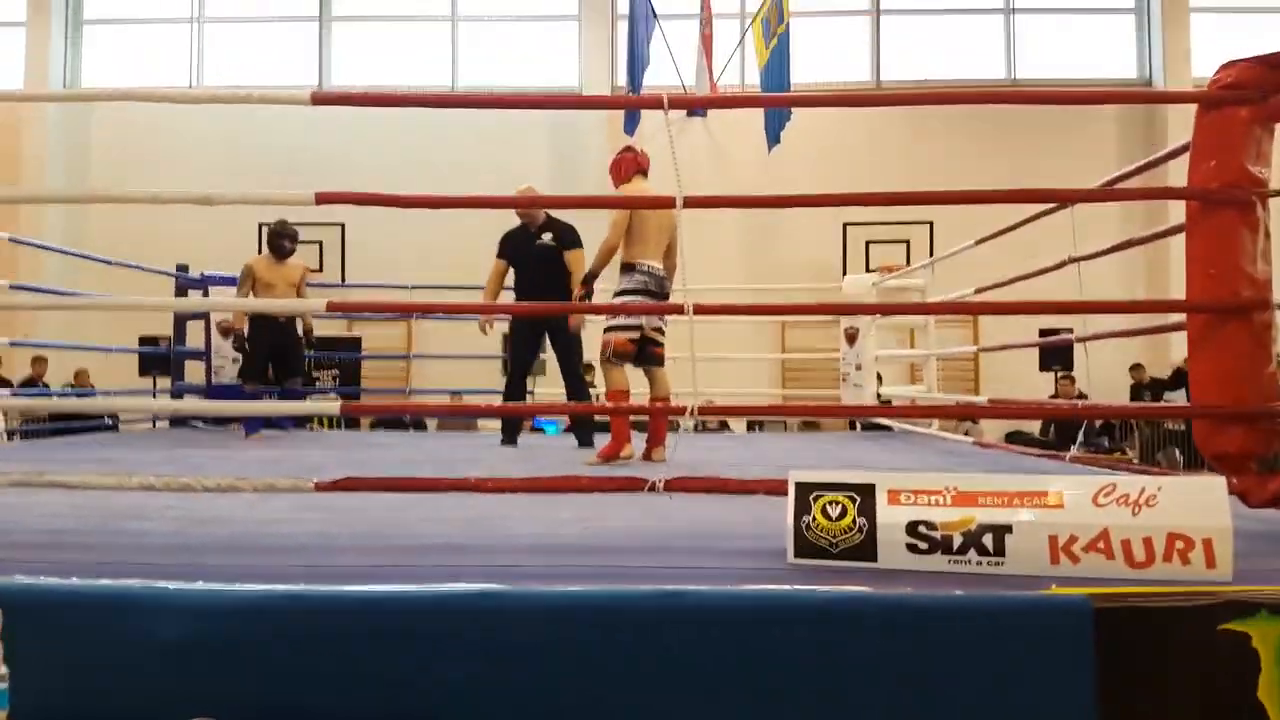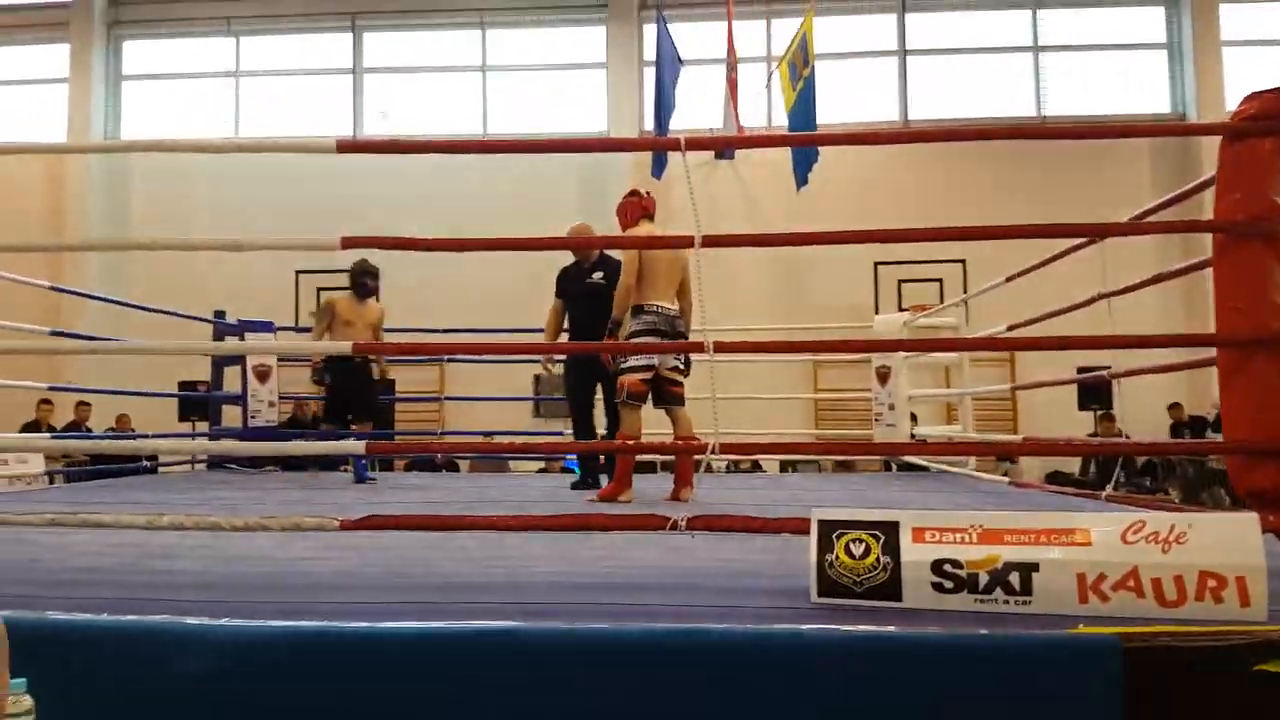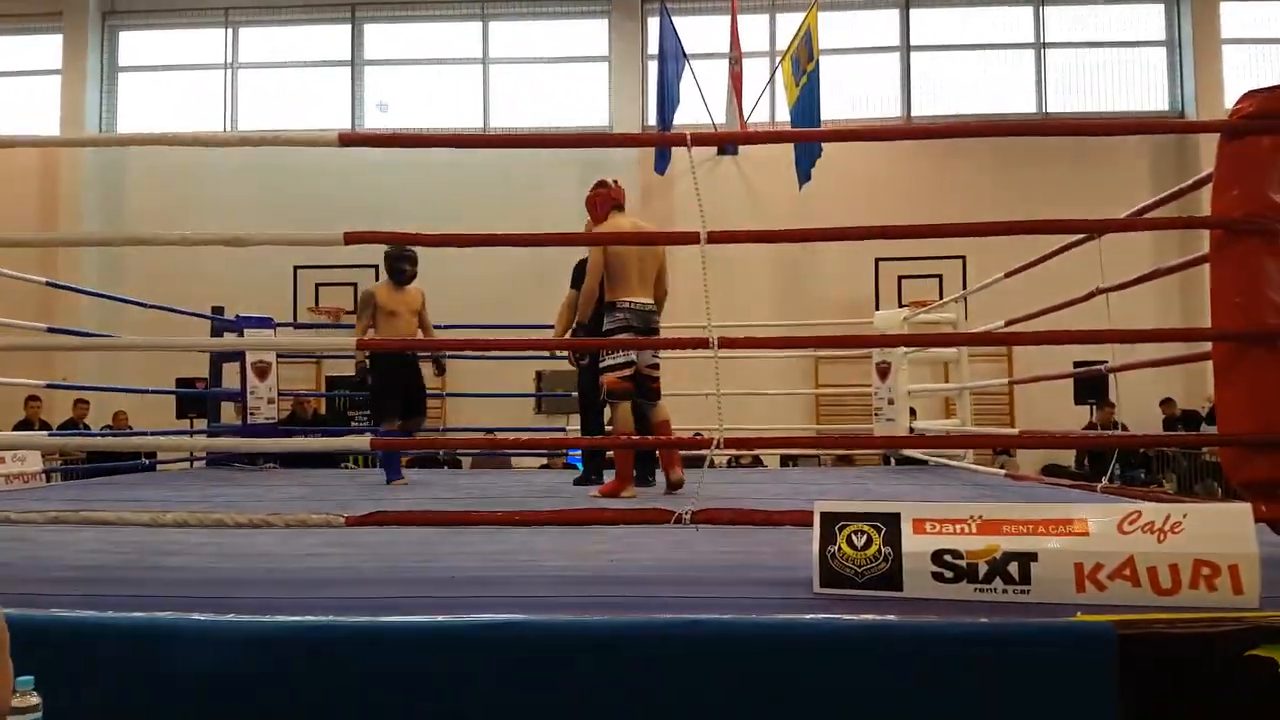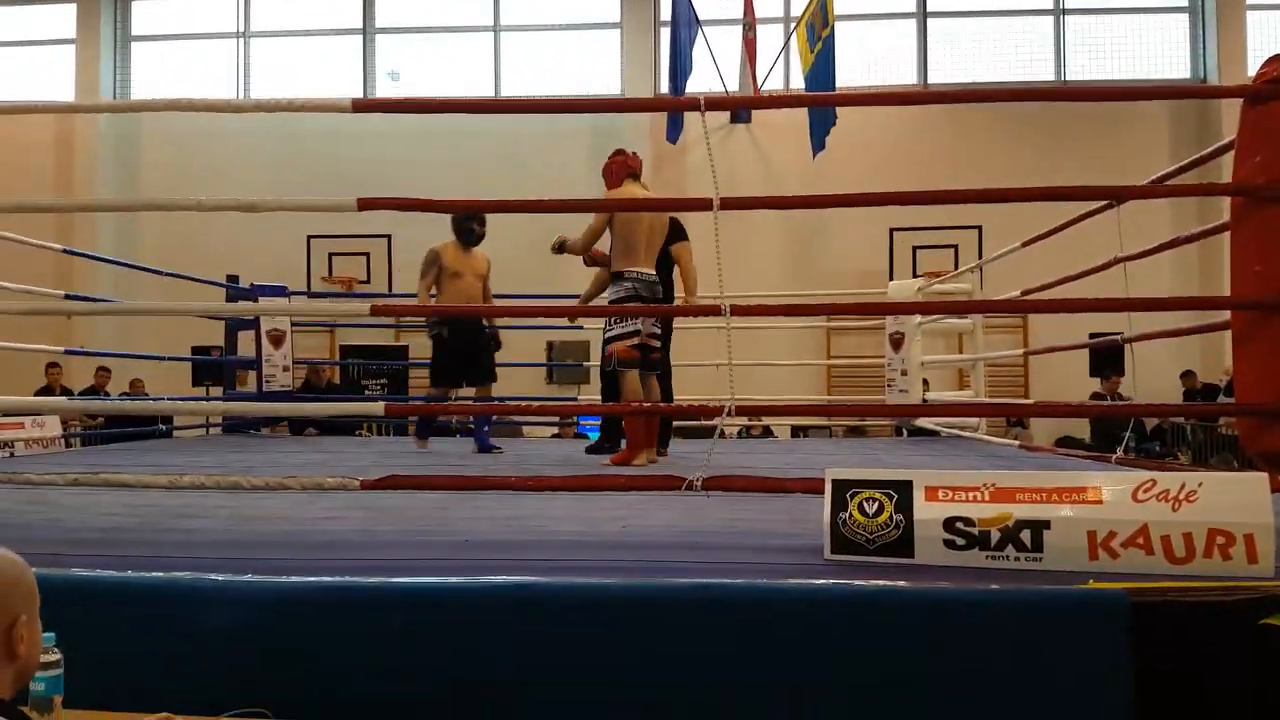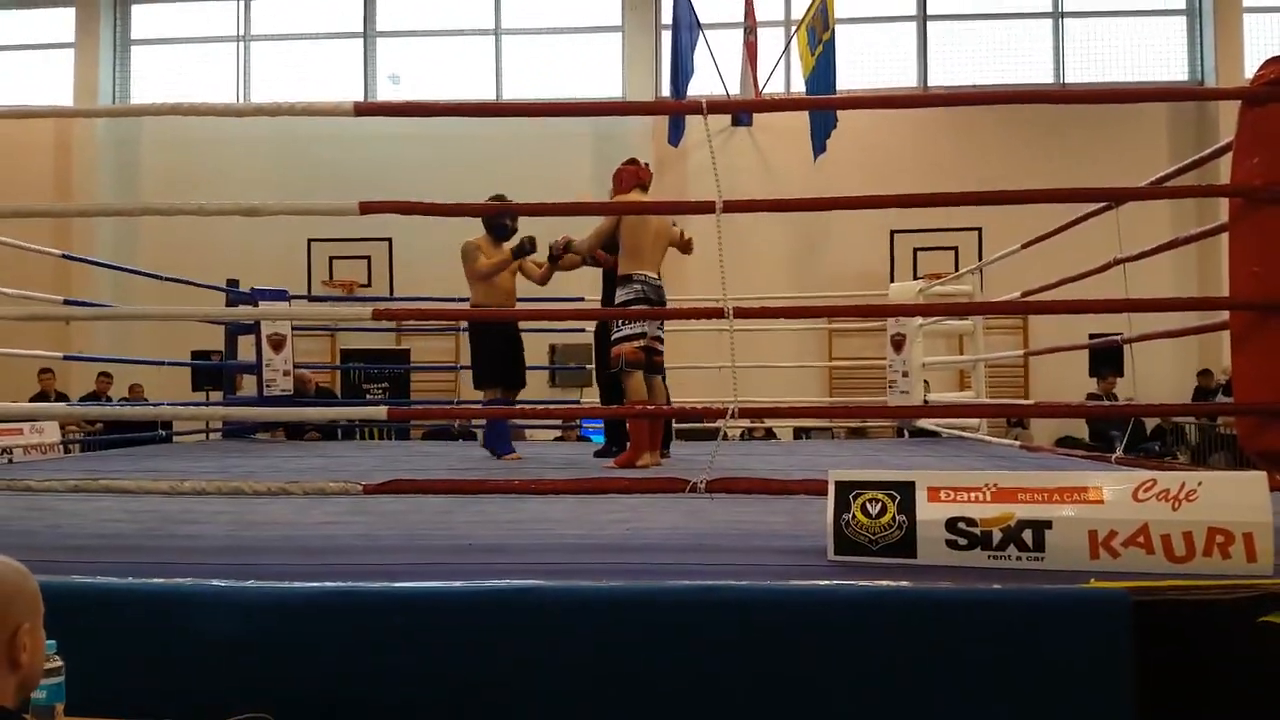
dt=0.5s
person 1, frame 1
left shoulder: (628, 192)
right shoulder: (666, 203)
left elbow: (613, 241)
left wrist: (588, 279)
left hip: (635, 279)
right hip: (659, 282)
left knee: (613, 360)
right knee: (655, 365)
left ankle: (620, 441)
right ankle: (657, 444)
person 1, frame 2
left shoulder: (634, 236)
right shoulder: (676, 245)
left elbow: (627, 285)
left wrist: (613, 328)
right wrist: (683, 340)
left hip: (645, 321)
right hip: (673, 324)
left knee: (630, 404)
right knee: (676, 406)
left ankle: (622, 485)
right ankle: (684, 484)
person 1, frame 3
left shoulder: (603, 231)
right shoulder: (652, 233)
left elbow: (591, 285)
left wrist: (580, 328)
left hip: (619, 316)
right hip: (649, 316)
left knee: (619, 399)
right knee: (652, 398)
left ankle: (624, 481)
right ankle: (673, 467)
person 1, frame 4
left shoulder: (617, 198)
left elbow: (585, 244)
left wrist: (562, 244)
left hip: (627, 287)
right hip: (651, 285)
left knee: (626, 367)
right knee: (647, 370)
left ankle: (636, 449)
right ankle: (649, 446)
person 1, frame 5
left shoulder: (623, 203)
right shoulder: (663, 216)
left elbow: (590, 246)
left wrist: (567, 245)
left hip: (632, 289)
right hip: (655, 289)
left knee: (631, 368)
right knee: (652, 371)
left ankle: (639, 450)
right ankle: (654, 448)
person 2, frame 1
left shoulder: (563, 231)
right shoulder: (511, 238)
left elbow: (577, 271)
right elbow: (497, 276)
left hip: (560, 313)
right hip: (525, 313)
left knee: (573, 372)
right knee: (516, 372)
left ankle: (584, 432)
right ankle: (510, 431)
person 2, frame 2
left shoulder: (615, 269)
right shoulder: (566, 274)
right elbow: (557, 313)
right hip: (578, 352)
left knee: (614, 413)
right knee: (579, 413)
left ankle: (615, 472)
right ankle: (589, 474)
person 2, frame 3
right shoulder: (583, 266)
right elbow: (570, 305)
right wrist: (558, 335)
right knee: (589, 406)
left ankle: (646, 470)
right ankle: (592, 470)
person 2, frame 4
left shoulder: (668, 225)
left elbow: (685, 261)
right elbow: (606, 270)
left wrist: (690, 293)
right wrist: (584, 299)
left knee: (657, 374)
right knee: (610, 373)
left ankle: (660, 440)
right ankle: (609, 437)
person 2, frame 5
right shoulder: (609, 232)
right elbow: (583, 257)
right wrist: (556, 261)
right knee: (608, 378)
left ankle: (661, 442)
right ankle: (615, 440)
person 3, frame 1
left shoulder: (299, 268)
right shoulder: (253, 266)
left elbow: (303, 298)
right elbow: (240, 299)
left wrist: (308, 327)
right wrist: (238, 331)
left hip: (288, 325)
right hip: (262, 325)
left knee: (295, 377)
right knee: (254, 378)
right ankle: (252, 426)
person 3, frame 2
left shoulder: (377, 309)
right shoulder: (333, 303)
left elbow: (378, 341)
right elbow: (317, 334)
left wrist: (382, 369)
right wrist: (318, 365)
left hip: (363, 365)
right hip: (338, 363)
left knee: (365, 420)
right knee: (334, 419)
left ankle: (361, 470)
person 3, frame 3
left shoulder: (418, 294)
right shoulder: (373, 293)
left elbow: (426, 327)
right elbow: (360, 331)
left wrist: (437, 354)
right wrist: (360, 362)
left hip: (410, 358)
right hip: (385, 358)
left knee: (417, 416)
right knee: (390, 418)
left ankle: (387, 455)
right ankle: (393, 472)
person 3, frame 4
left shoulder: (484, 260)
right shoulder: (438, 254)
right elbow: (423, 291)
left wrist: (492, 327)
right wrist: (433, 320)
left hip: (476, 324)
right hip: (448, 324)
left knee: (484, 383)
right knee: (442, 383)
left ankle: (482, 438)
right ankle: (423, 432)
person 3, frame 5
left shoulder: (516, 253)
right shoulder: (472, 247)
left elbow: (540, 279)
right elbow: (483, 271)
left wrist: (552, 263)
right wrist: (515, 254)
left hip: (509, 321)
right hip: (484, 321)
left knee: (512, 386)
right knee: (492, 386)
left ankle: (492, 437)
right ankle: (503, 446)
